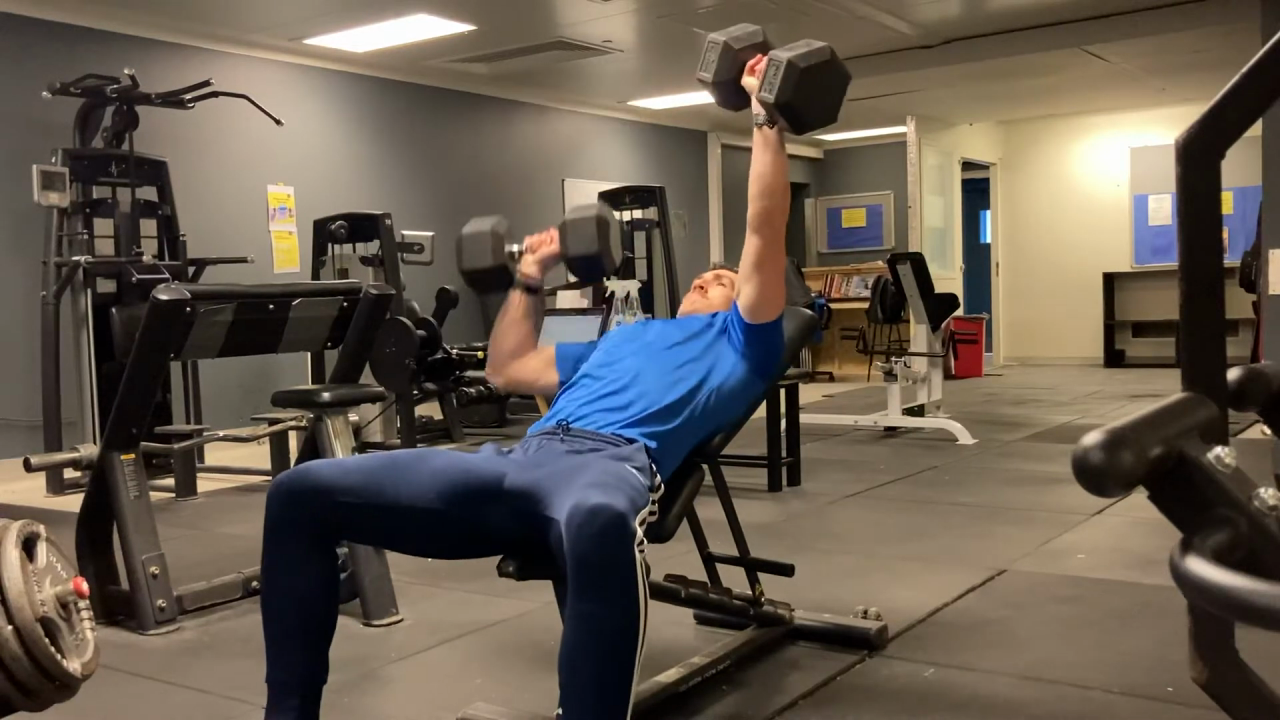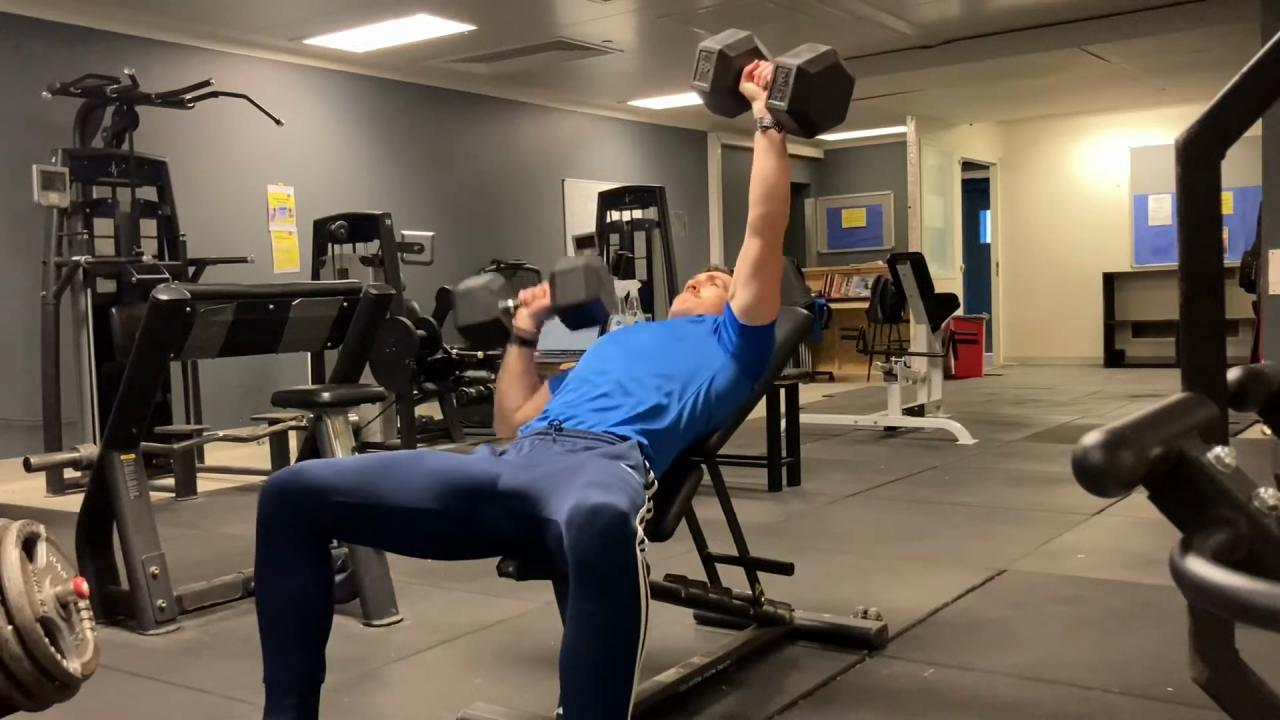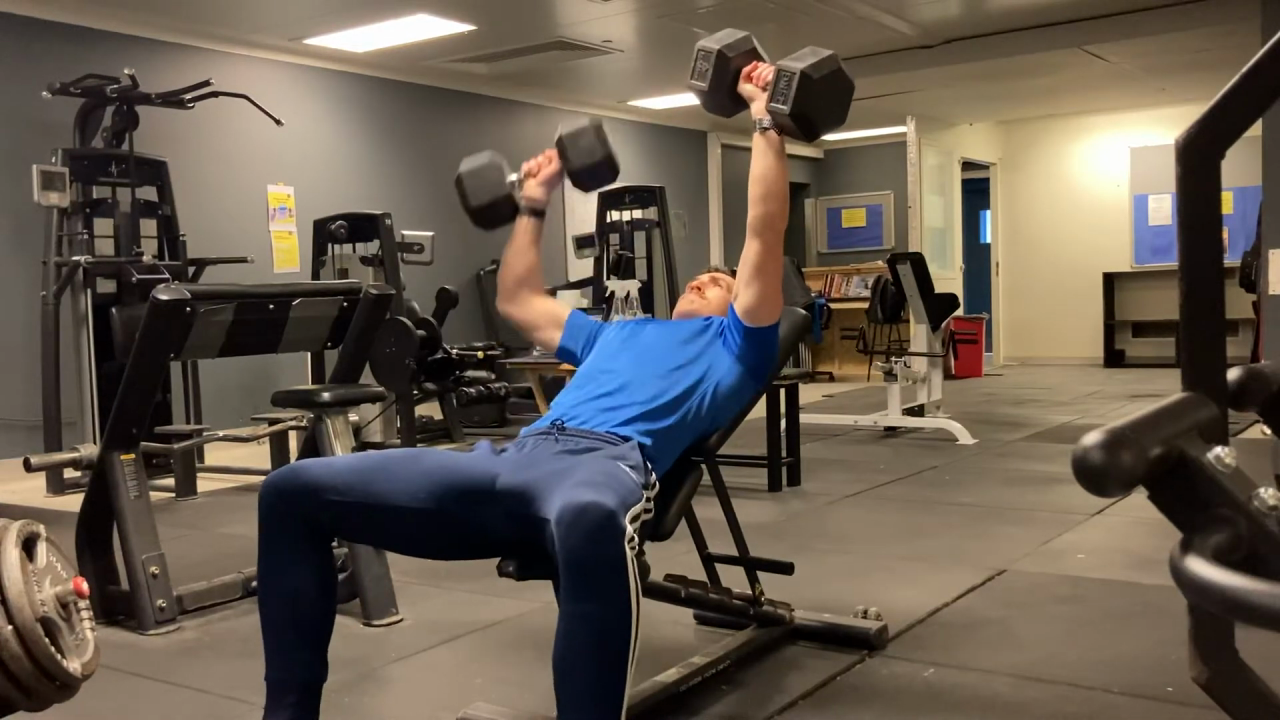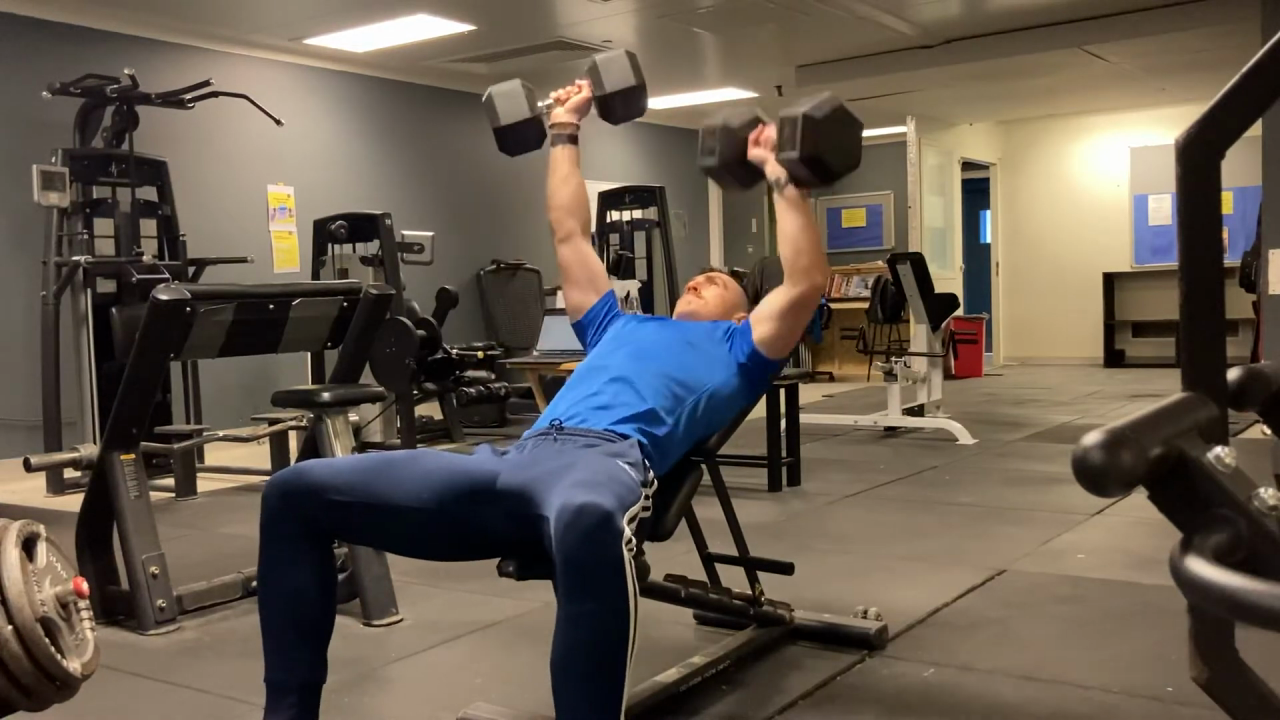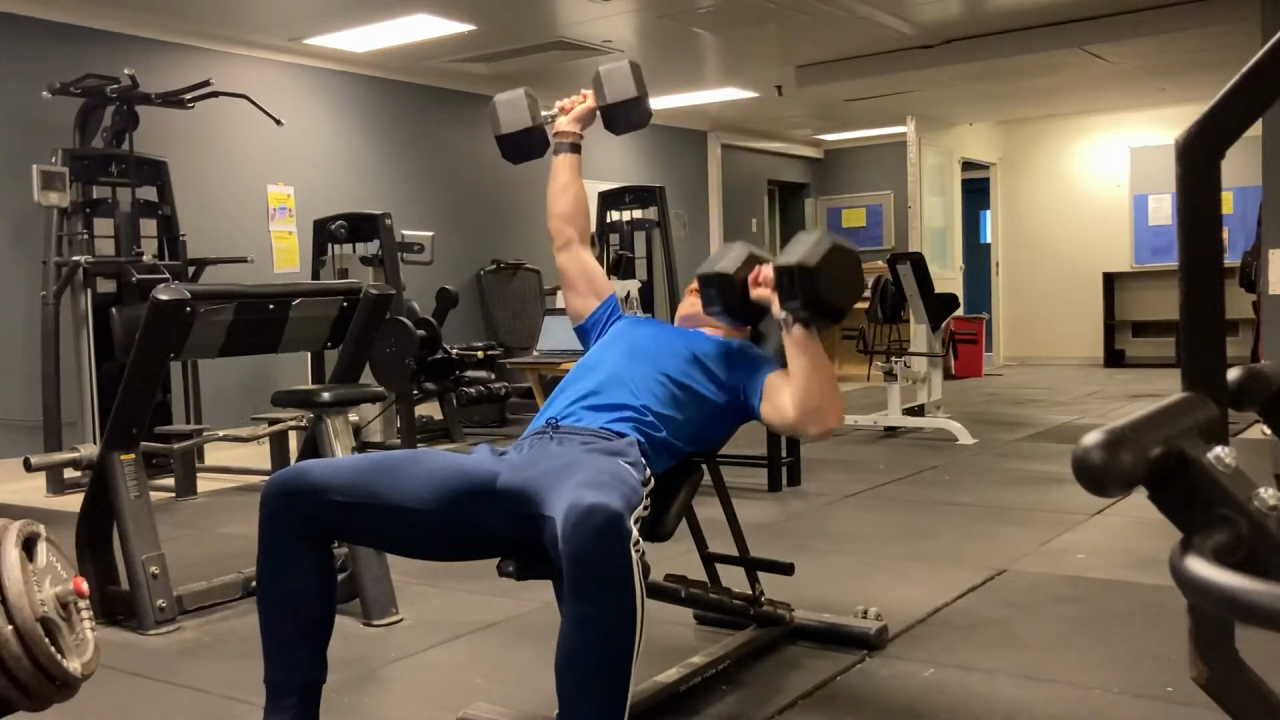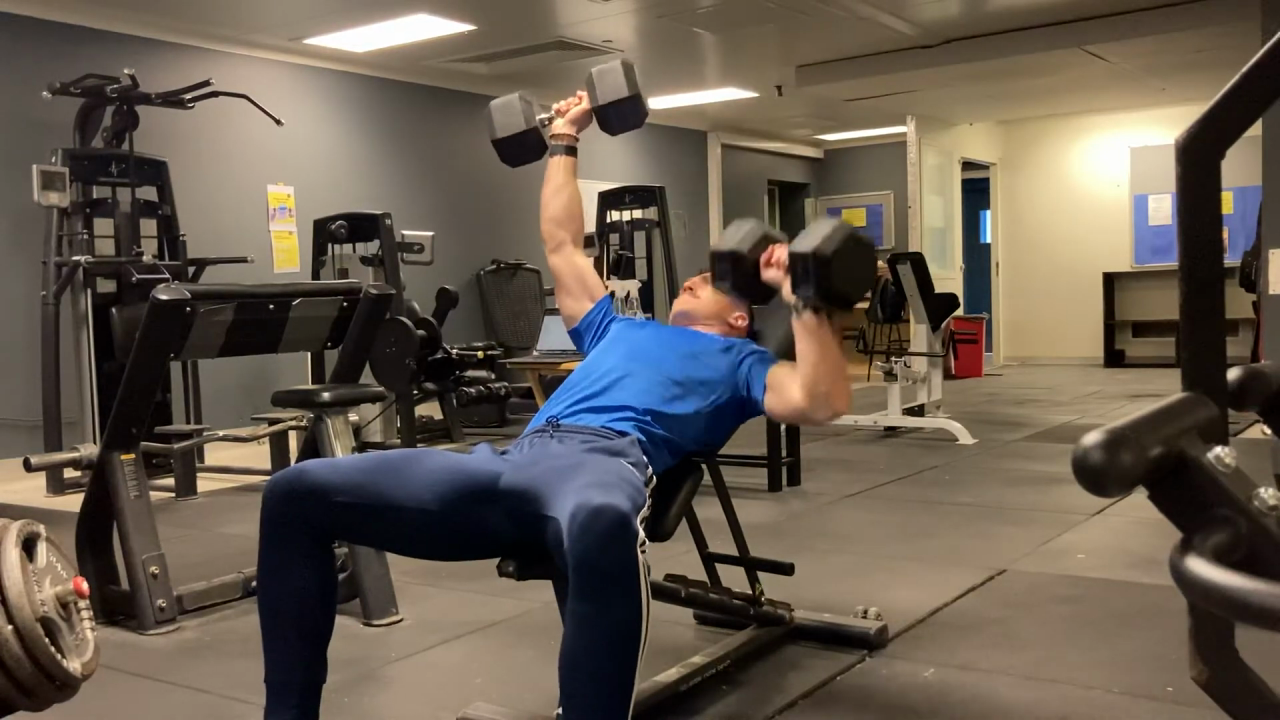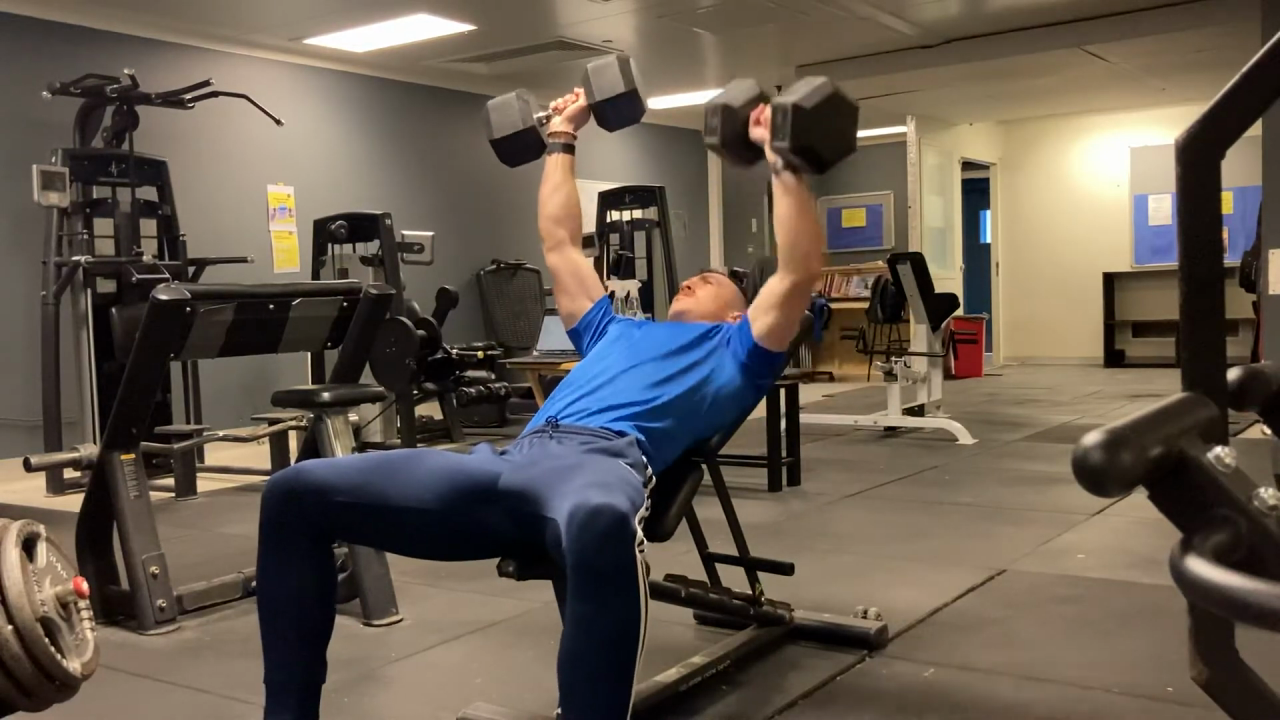
dt=0.4s
person 1, frame 1
left shoulder: (739, 342)
right shoulder: (620, 338)
left elbow: (765, 233)
right elbow: (506, 370)
left wrist: (766, 116)
right wrist: (528, 277)
left hip: (614, 462)
right hip: (518, 459)
left knee: (598, 523)
right knee: (301, 492)
person 1, frame 2
left shoulder: (730, 342)
right shoulder: (613, 342)
left elbow: (764, 235)
left wrist: (768, 119)
right wrist: (523, 331)
left hip: (607, 460)
right hip: (512, 463)
left knee: (600, 523)
right knee: (293, 494)
person 1, frame 3
left shoulder: (734, 345)
right shoulder: (617, 335)
left elbow: (764, 236)
right elbow: (517, 299)
left wrist: (765, 118)
right wrist: (534, 201)
left hip: (609, 461)
right hip: (515, 458)
left knee: (586, 520)
right knee: (294, 491)
person 1, frame 4
left shoulder: (736, 348)
right shoulder: (620, 327)
left elbow: (803, 288)
right elbow: (570, 235)
left wrist: (782, 173)
right wrist: (565, 130)
left hip: (607, 460)
right hip: (514, 459)
left knee: (587, 522)
right knee: (297, 492)
person 1, frame 5
left shoulder: (742, 362)
right shoulder: (621, 329)
left elbow: (818, 419)
right elbow: (569, 243)
left wrist: (789, 309)
right wrist: (568, 138)
left hip: (604, 458)
right hip: (511, 459)
left knee: (595, 524)
right knee: (294, 493)
person 1, frame 6
left shoulder: (741, 363)
right shoulder: (617, 330)
left elbow: (825, 400)
right elbow: (562, 247)
left wrist: (798, 288)
right wrist: (564, 140)
left hip: (604, 459)
right hip: (510, 459)
left knee: (602, 526)
right knee: (296, 493)
person 1, frame 7
left shoulder: (736, 353)
right shoulder: (618, 331)
left elbow: (796, 275)
right elbow: (560, 245)
left wrist: (781, 161)
right wrist: (562, 138)
left hip: (604, 460)
right hip: (511, 459)
left knee: (600, 526)
right knee: (295, 492)
